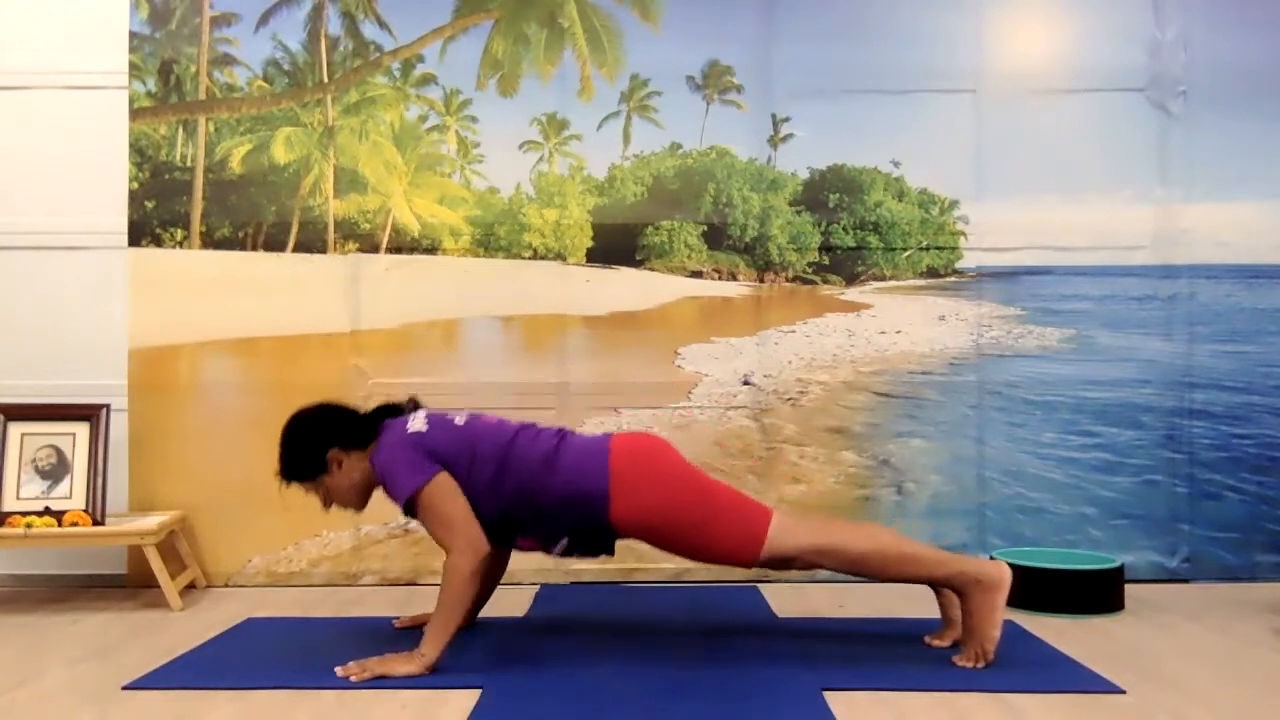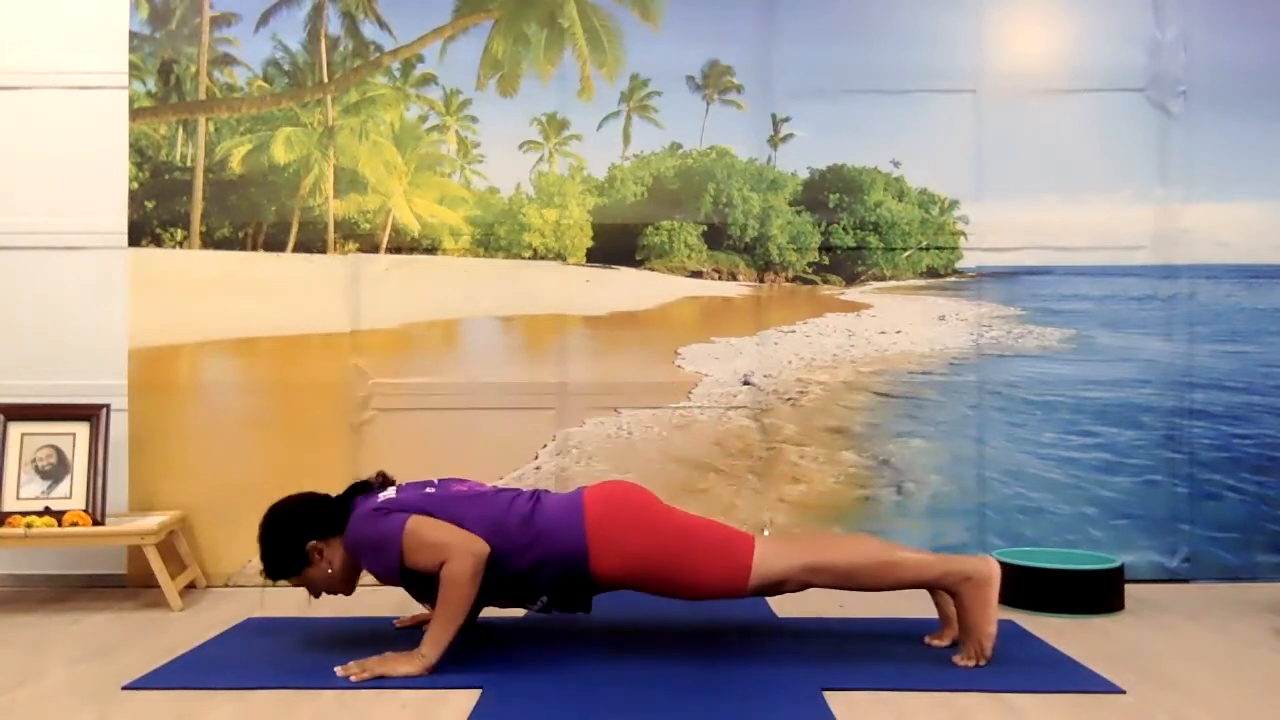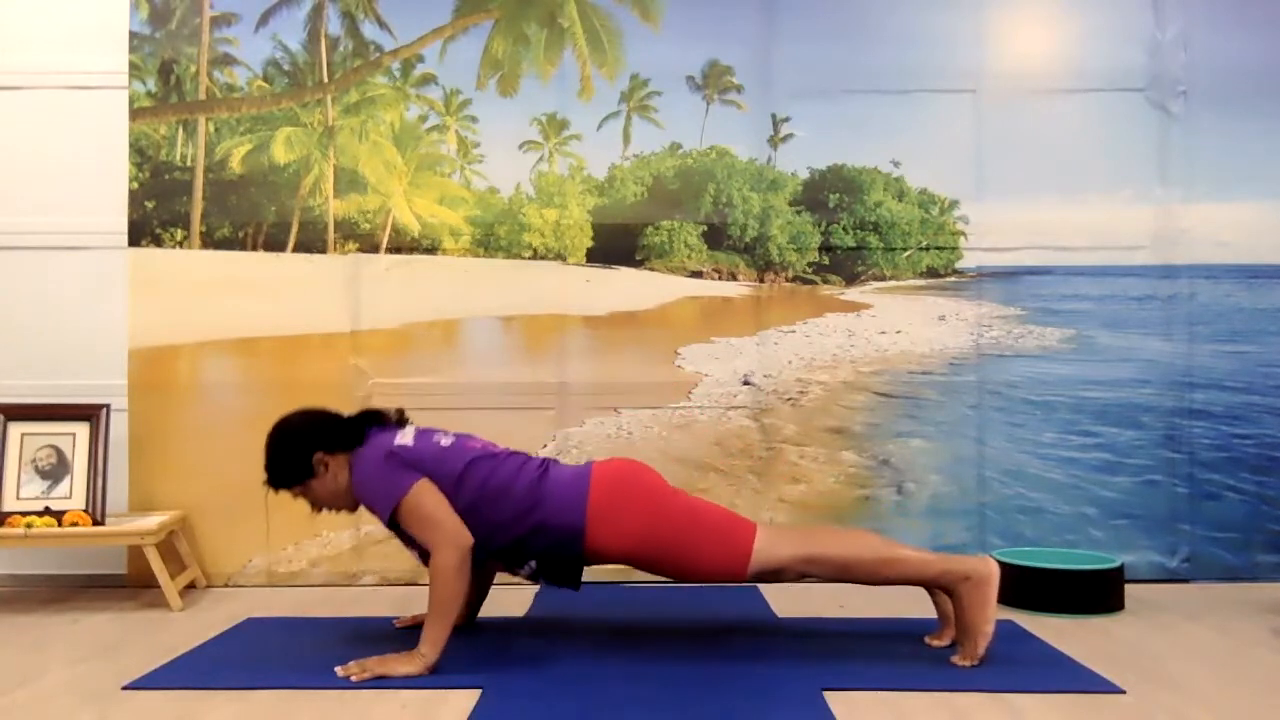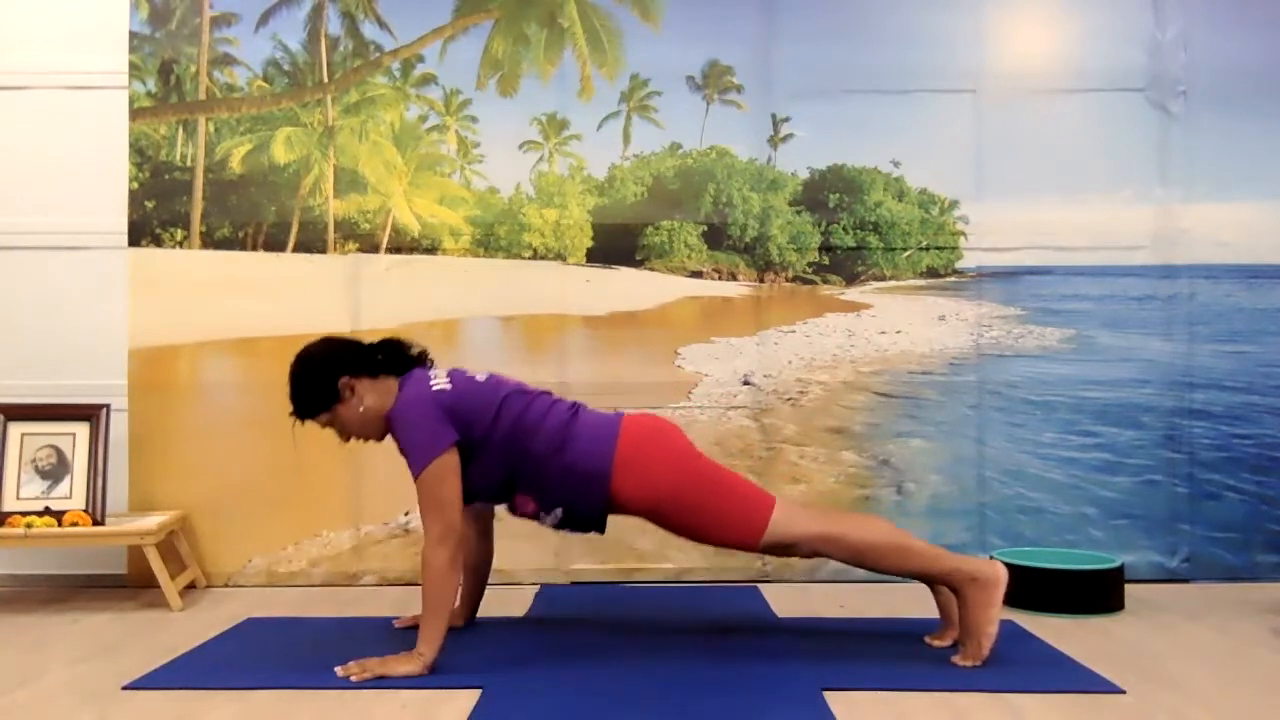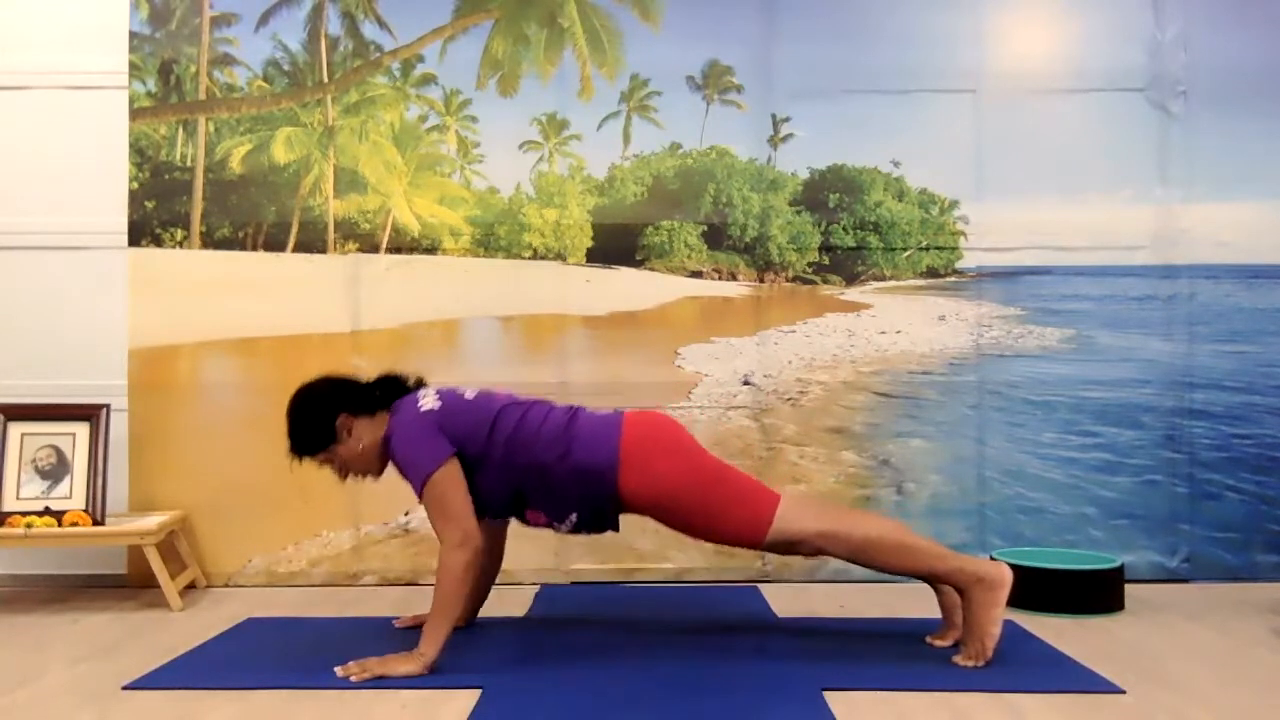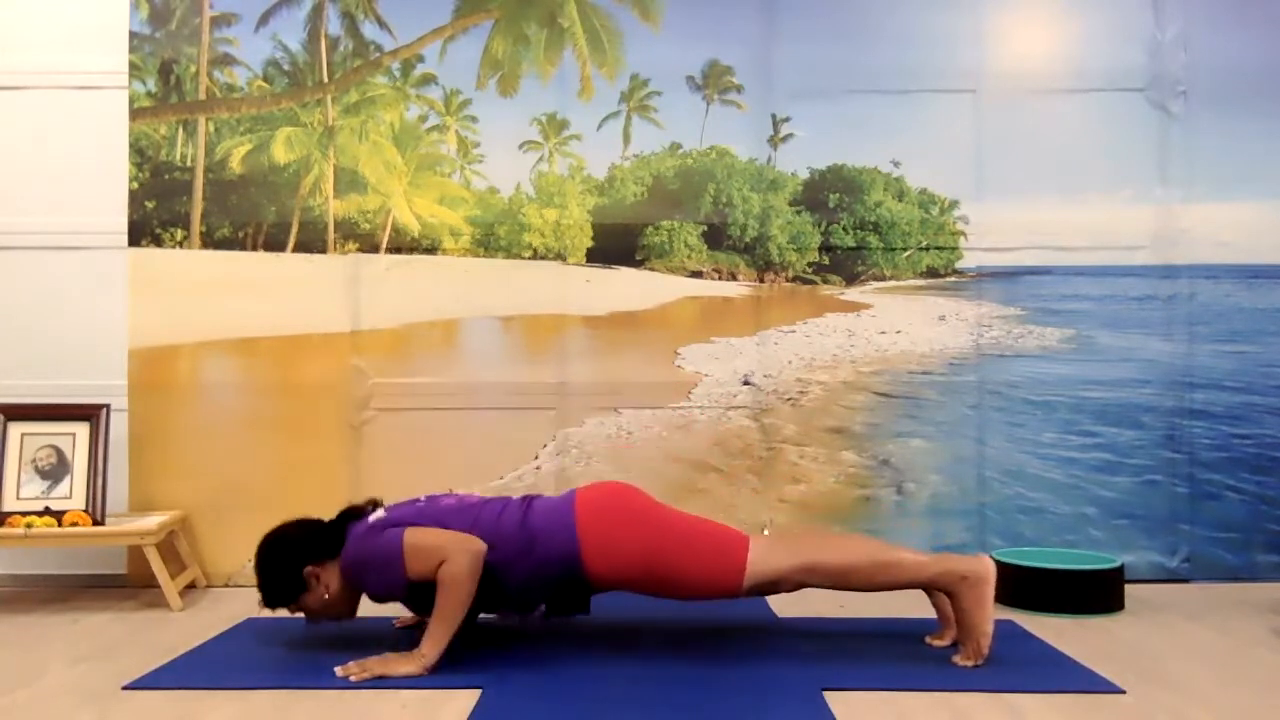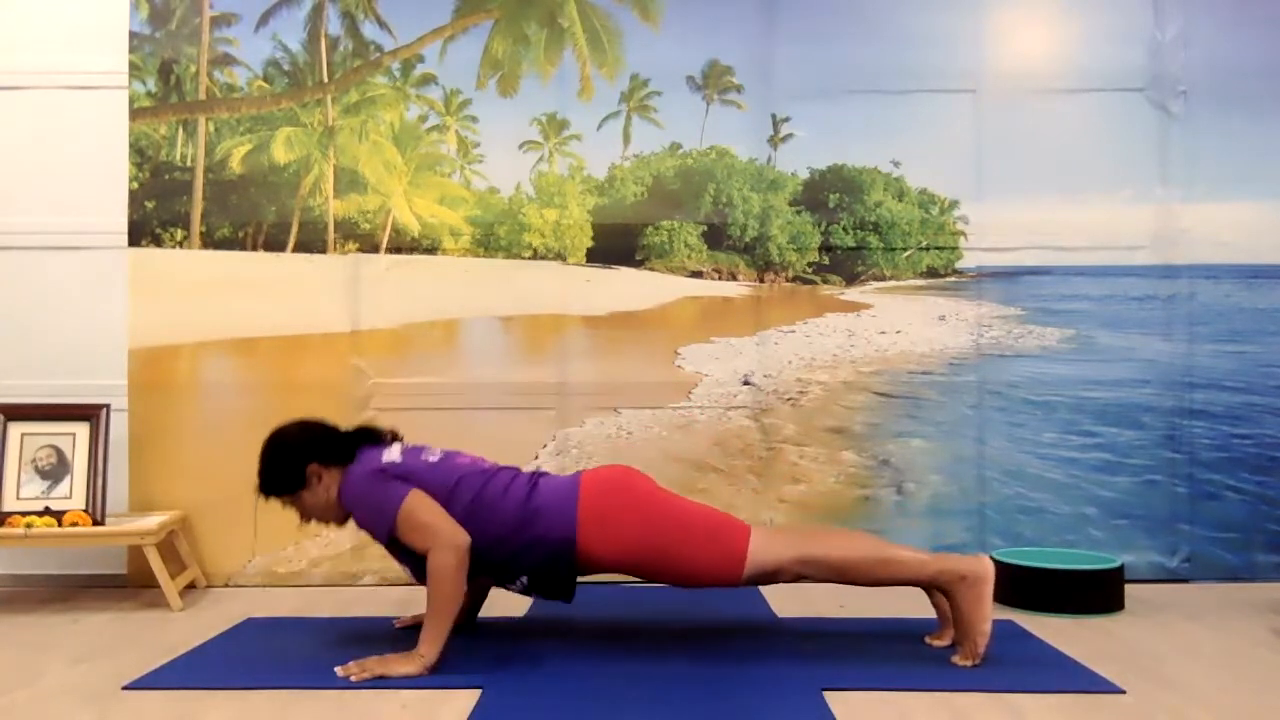
dt=0.4s
person 1, frame 1
left shoulder: (392, 458)
right shoulder: (413, 440)
left elbow: (471, 547)
right elbow: (497, 529)
left wrist: (426, 650)
right wrist: (457, 610)
left hip: (629, 485)
right hip: (624, 471)
left knee: (797, 543)
right knee: (789, 540)
left ankle: (970, 574)
right ankle: (945, 580)
person 1, frame 2
left shoulder: (368, 530)
right shoulder: (389, 504)
left elbow: (469, 553)
left wrist: (425, 652)
right wrist: (452, 613)
left hip: (608, 536)
right hip: (603, 518)
left knee: (786, 564)
right knee: (778, 562)
left ankle: (961, 572)
right ankle: (941, 573)
person 1, frame 3
left shoulder: (374, 466)
right shoulder: (404, 445)
left elbow: (455, 547)
right elbow: (482, 528)
left wrist: (425, 653)
right wrist: (459, 614)
left hip: (612, 514)
right hip: (607, 496)
left knee: (785, 553)
right knee: (776, 554)
left ankle: (961, 572)
right ankle: (942, 574)
person 1, frame 4
left shoulder: (414, 406)
right shoulder: (434, 397)
left elbow: (443, 538)
right elbow: (476, 517)
left wrist: (422, 655)
right wrist: (463, 613)
left hip: (638, 464)
right hip: (633, 455)
left knee: (800, 530)
right knee: (788, 532)
left ankle: (971, 575)
right ankle: (948, 576)
person 1, frame 5
left shoulder: (407, 431)
right shoulder: (422, 416)
left elbow: (468, 541)
right elbow: (489, 524)
left wrist: (426, 648)
right wrist: (459, 610)
left hip: (640, 460)
right hip: (632, 451)
left knee: (804, 530)
right knee: (794, 530)
left ankle: (973, 573)
right ankle: (945, 578)
person 1, frame 6
left shoulder: (367, 555)
right shoulder: (380, 528)
left elbow: (466, 553)
left wrist: (425, 652)
right wrist: (440, 612)
left hip: (602, 536)
right hip: (597, 518)
left knee: (781, 566)
right knee: (776, 564)
left ankle: (956, 571)
right ankle: (936, 572)
person 1, frame 7
left shoulder: (364, 484)
right shoulder: (392, 461)
left elbow: (452, 546)
left wrist: (424, 653)
right wrist: (459, 612)
left hip: (602, 521)
right hip: (599, 502)
left knee: (781, 555)
right knee: (773, 556)
left ankle: (955, 572)
right ankle: (939, 574)
